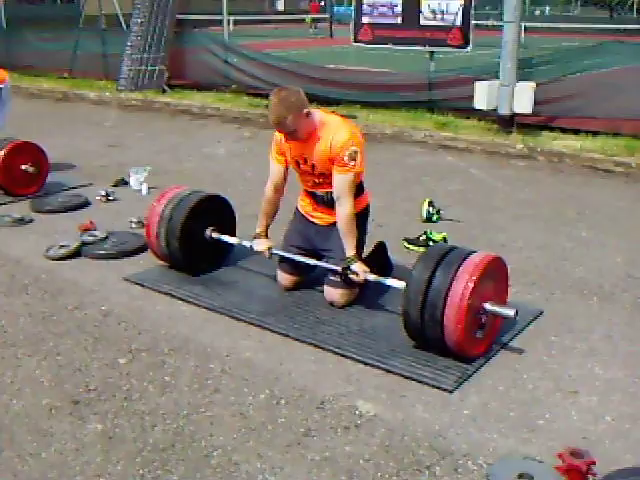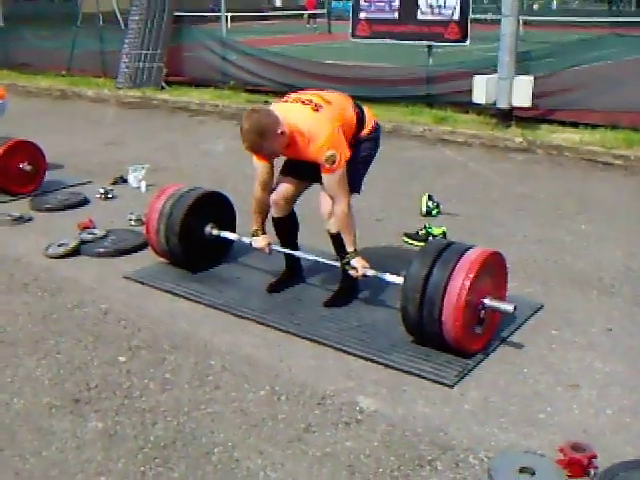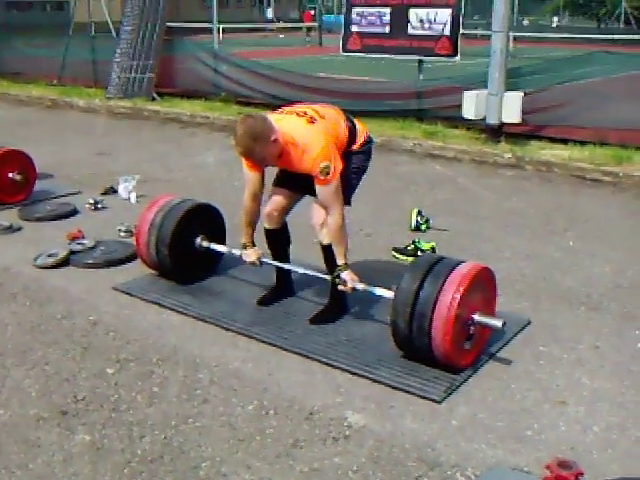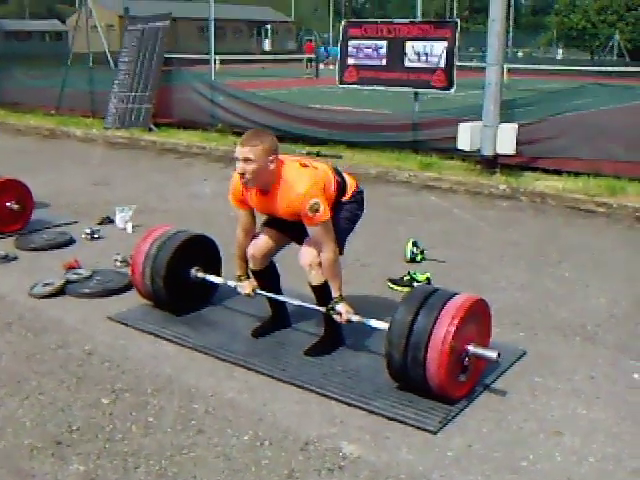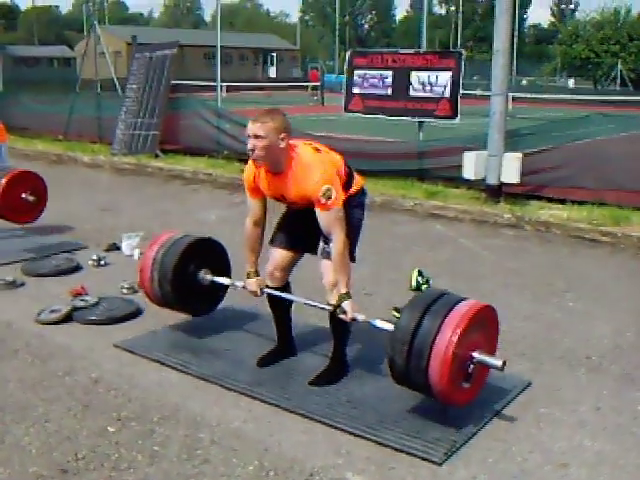
dt=1s
person 1, frame 1
left shoulder: (342, 136)
right shoulder: (283, 134)
left elbow: (344, 202)
right elbow: (274, 187)
left wrist: (352, 258)
right wrist: (261, 234)
left hip: (344, 216)
right hip: (308, 213)
left knee: (337, 297)
right knee: (286, 281)
left ankle: (376, 258)
right ankle: (324, 258)
person 1, frame 2
left shoulder: (321, 136)
right shoulder: (265, 130)
left elbow: (340, 202)
right elbow: (262, 186)
left wrist: (352, 254)
right wrist: (258, 231)
left hip: (358, 134)
left knee: (328, 209)
right knee: (279, 199)
left ankle: (349, 280)
right ankle: (293, 268)
person 1, frame 3
left shoulder: (314, 148)
right shoulder: (256, 141)
left elbow: (334, 213)
right elbow: (251, 196)
left wrist: (343, 267)
right wrist: (248, 244)
left hip: (351, 148)
left knee: (320, 219)
right knee: (272, 211)
left ankle: (338, 298)
right ankle: (284, 283)
person 1, frame 4
left shoulder: (301, 188)
right shoulder: (240, 184)
left elbow: (327, 249)
right elbow: (244, 231)
left wrist: (338, 299)
right wrist: (243, 276)
left hip: (342, 201)
left knee: (309, 260)
right knee: (256, 253)
left ankle: (333, 332)
right ankle: (279, 315)
person 1, frame 5
left shoulder: (315, 172)
right shoulder: (253, 171)
left elbow: (336, 237)
right elbow: (254, 222)
left wrist: (345, 295)
right wrist: (251, 273)
left hip: (345, 202)
right hip: (301, 205)
left knee: (330, 280)
right knee: (274, 271)
left ankle: (339, 360)
right ankle: (285, 343)
